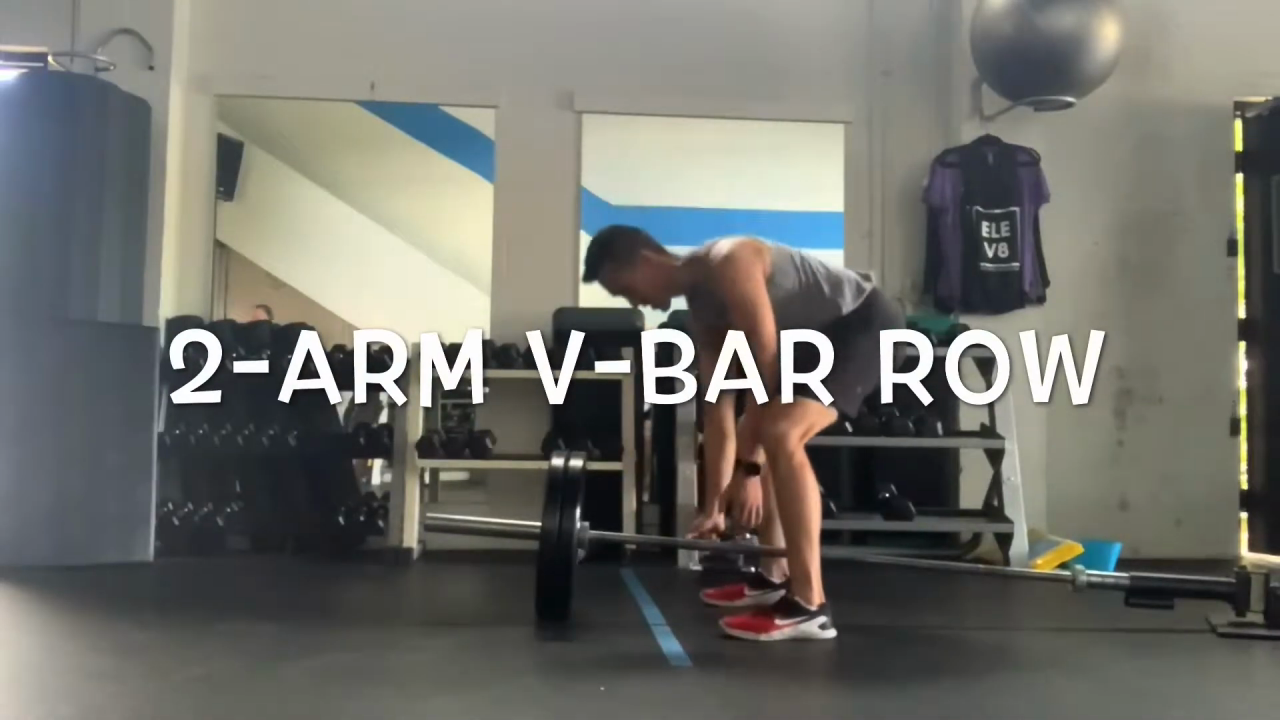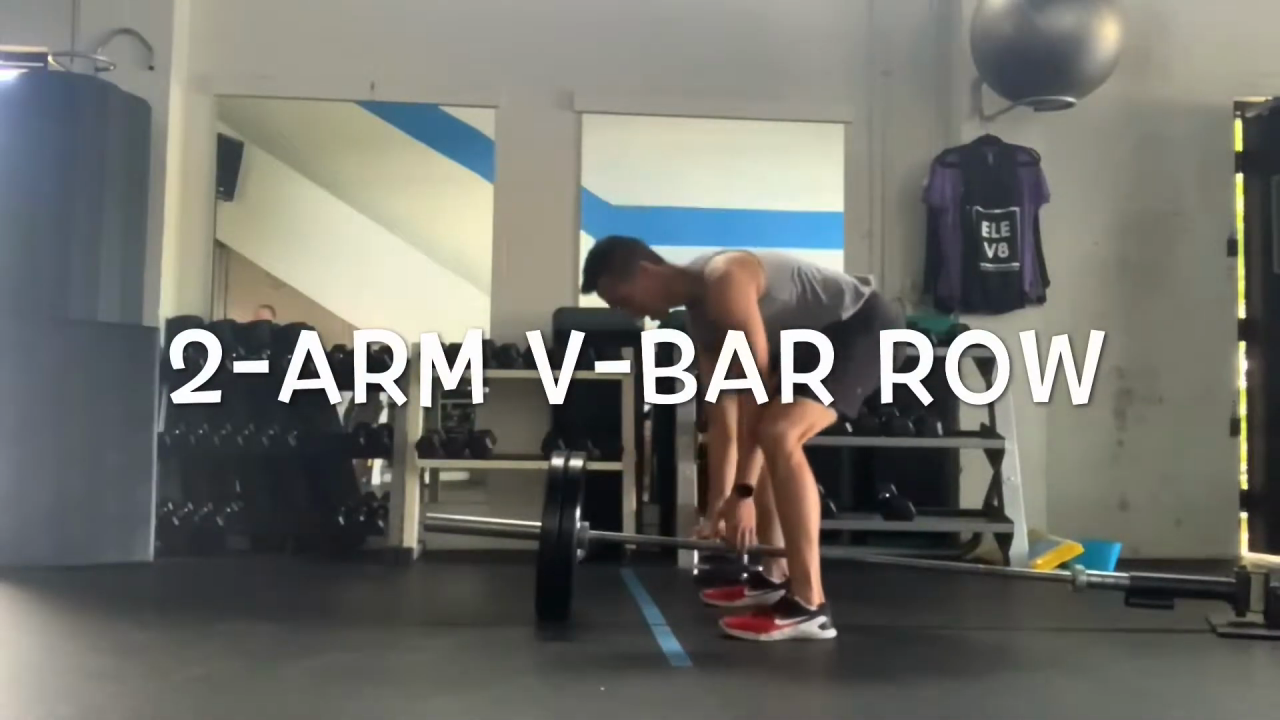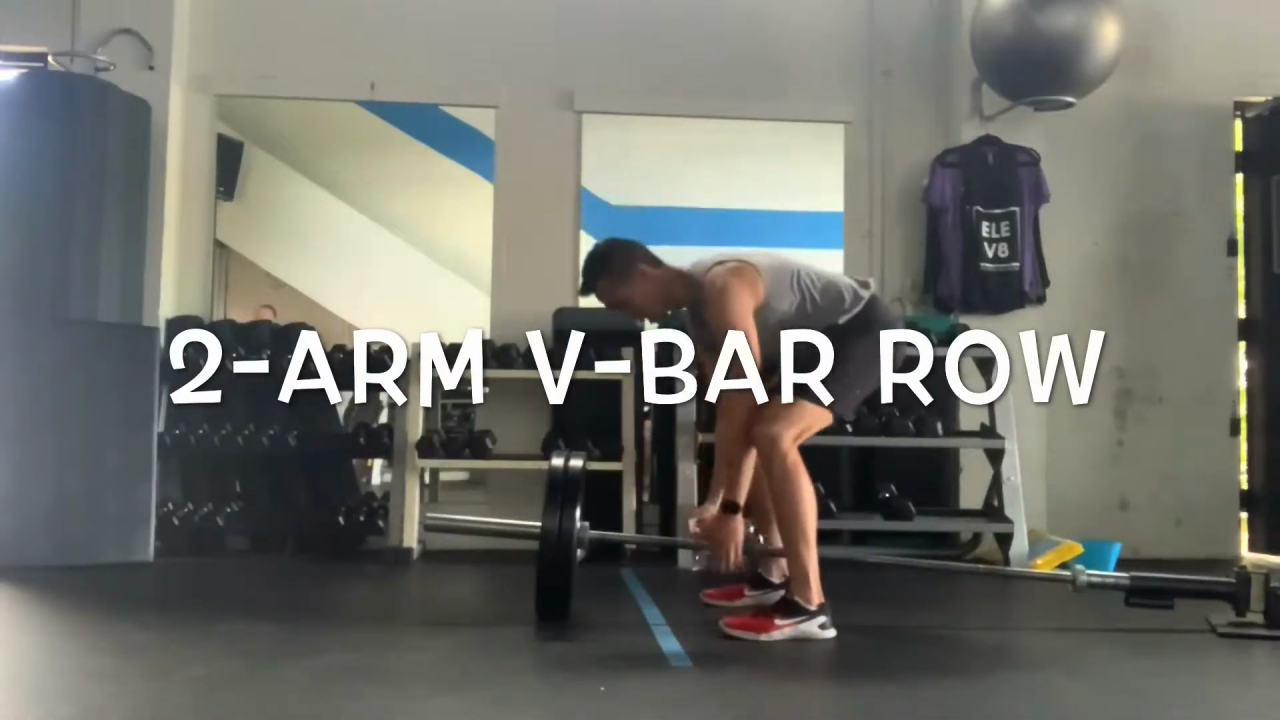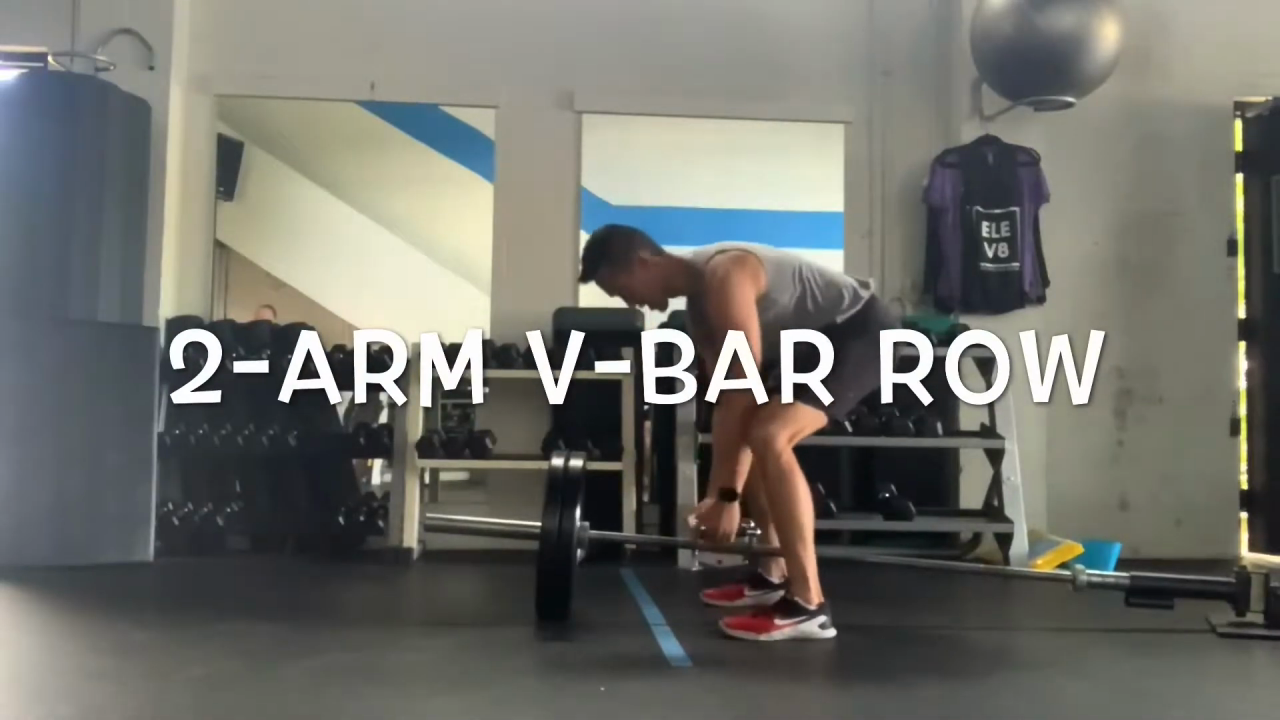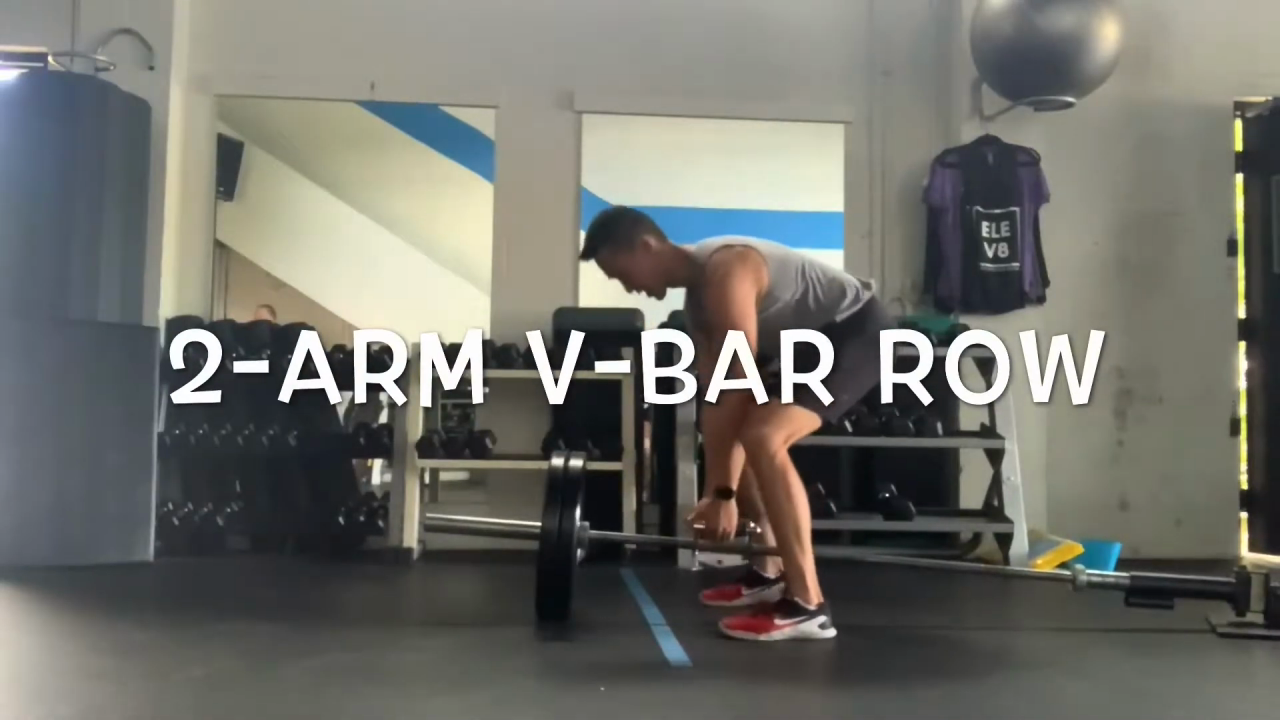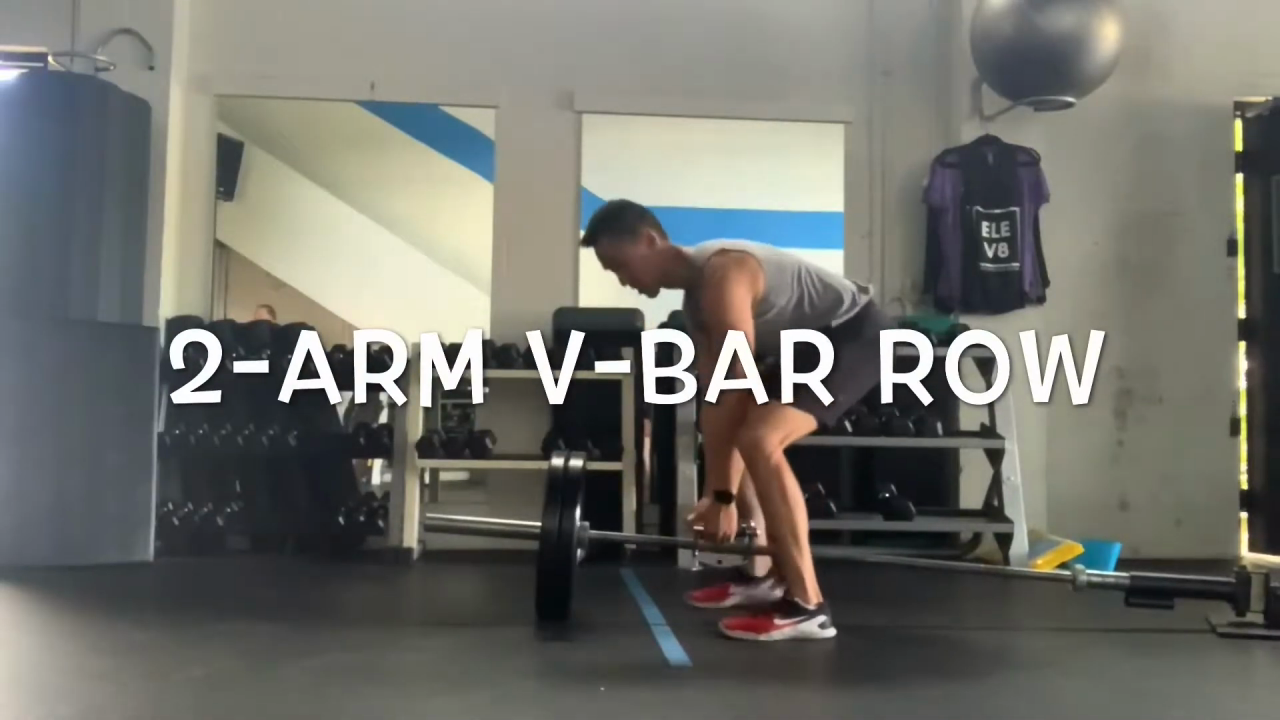
dt=0.1s
person 1, frame 1
left shoulder: (727, 264)
right shoulder: (700, 309)
left elbow: (762, 367)
right elbow: (719, 410)
left wrist: (748, 470)
right wrist: (713, 506)
left hip: (865, 325)
right hip: (824, 335)
left knee: (781, 433)
right knee: (759, 436)
left ankle: (809, 605)
right ankle: (775, 575)
person 1, frame 2
left shoulder: (723, 280)
right shoulder: (699, 318)
left elbow: (754, 386)
right elbow: (724, 415)
left wrist: (742, 493)
right wrist: (716, 511)
left hip: (864, 327)
right hip: (823, 337)
left knee: (779, 434)
right knee: (759, 439)
left ankle: (808, 606)
right ankle: (774, 575)
person 1, frame 3
left shoulder: (721, 288)
right shoulder: (698, 314)
left elbow: (742, 402)
right elbow: (729, 410)
left wrist: (730, 510)
right wrist: (716, 504)
left hip: (861, 329)
right hip: (823, 337)
left knee: (774, 436)
right knee: (755, 437)
left ankle: (808, 605)
right ankle: (774, 576)
person 1, frame 4
left shoulder: (722, 278)
right shoulder: (698, 305)
left elbow: (743, 393)
right elbow: (728, 401)
left wrist: (728, 497)
right wrist: (716, 492)
left hip: (858, 330)
right hip: (819, 337)
left knee: (769, 436)
right knee: (753, 435)
left ankle: (807, 605)
right ankle: (772, 576)
person 1, frame 5
left shoulder: (723, 272)
right shoulder: (696, 295)
left elbow: (736, 387)
right elbow: (714, 398)
left wrist: (724, 494)
right wrist: (714, 490)
left hip: (855, 329)
right hip: (816, 335)
left knee: (763, 439)
right knee: (739, 432)
left ankle: (806, 605)
right ankle: (771, 572)
person 1, frame 6
left shoulder: (721, 276)
right shoulder: (695, 296)
left elbow: (733, 393)
right elbow: (713, 400)
left wrist: (723, 497)
right wrist: (714, 493)
left hip: (853, 333)
right hip: (813, 339)
left knee: (759, 439)
right knee: (737, 434)
left ankle: (806, 604)
right ankle: (760, 571)
